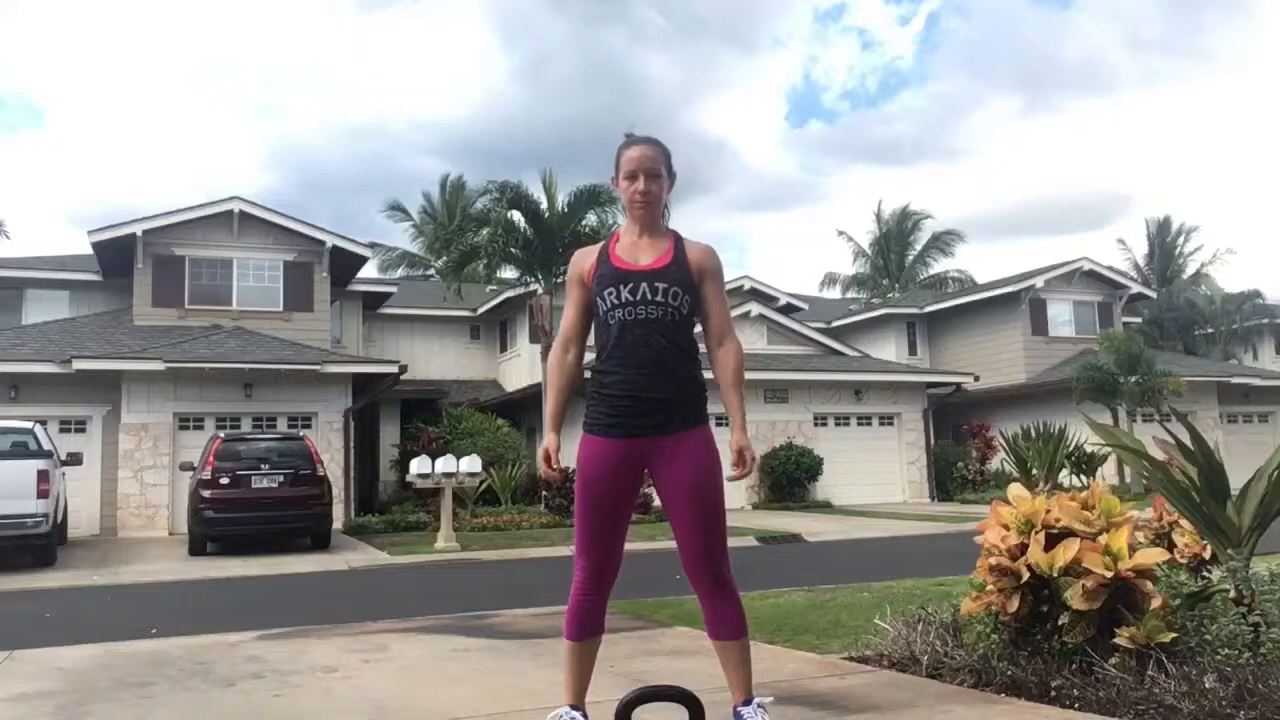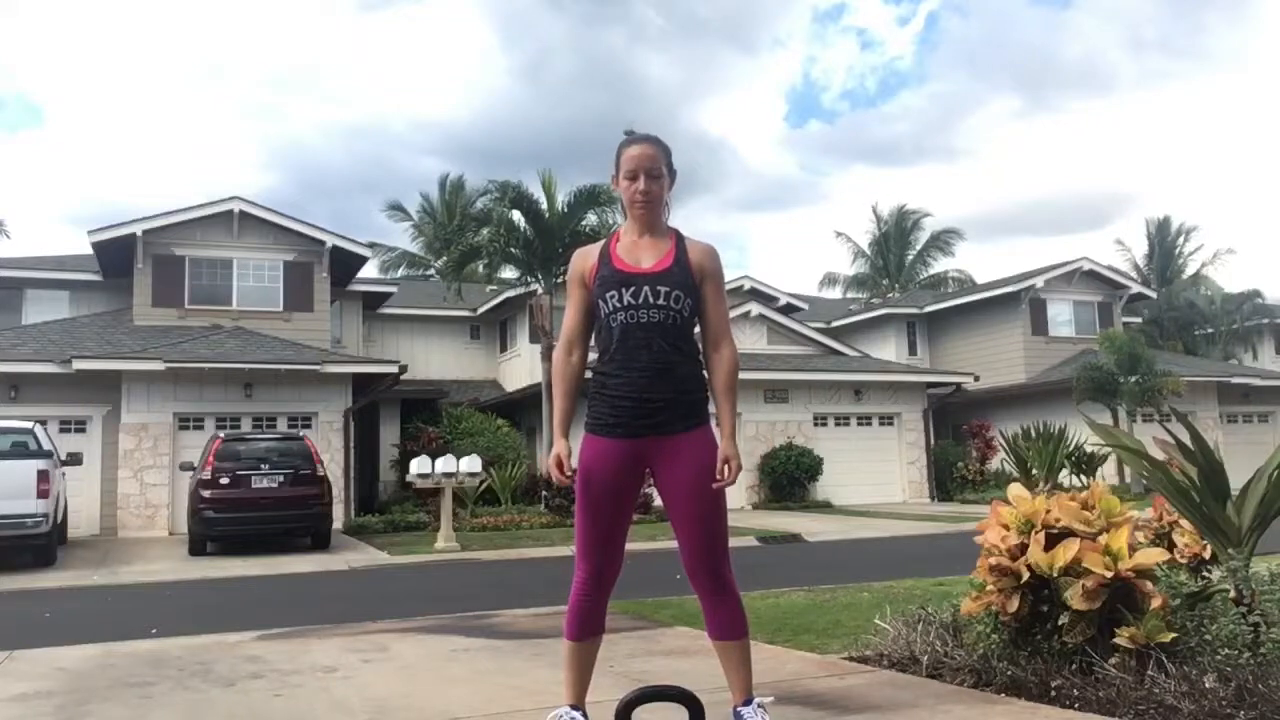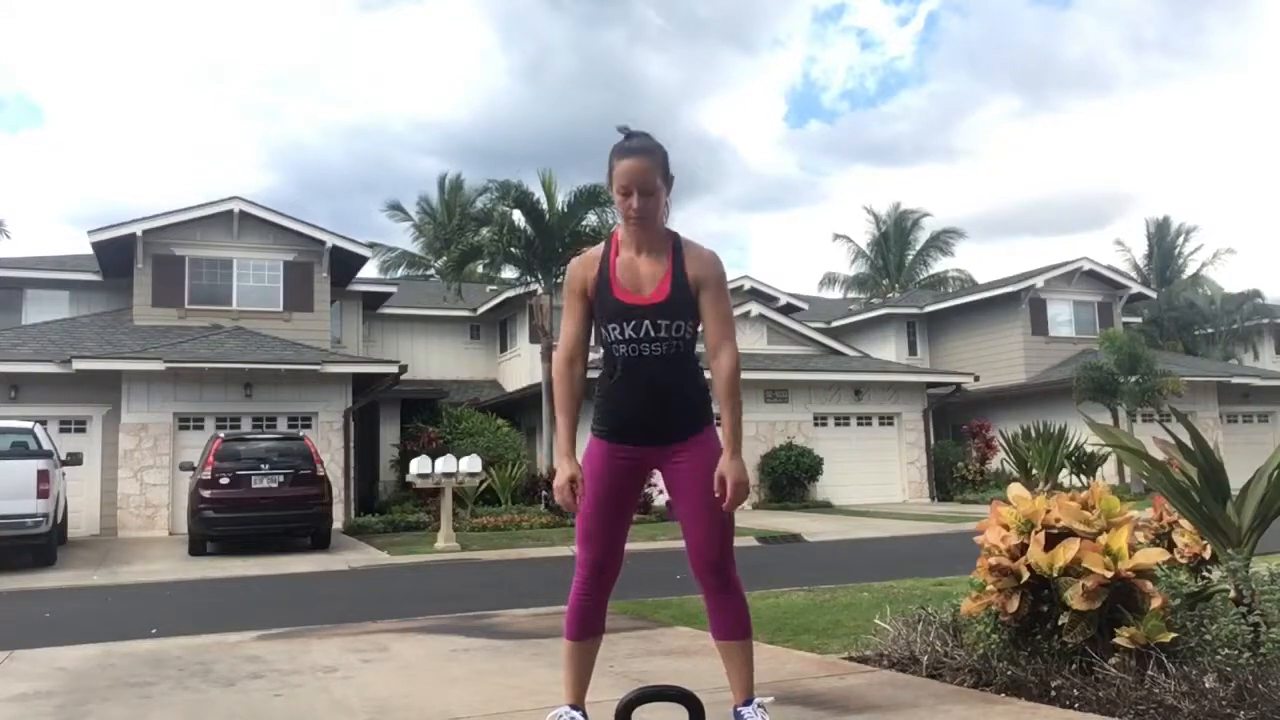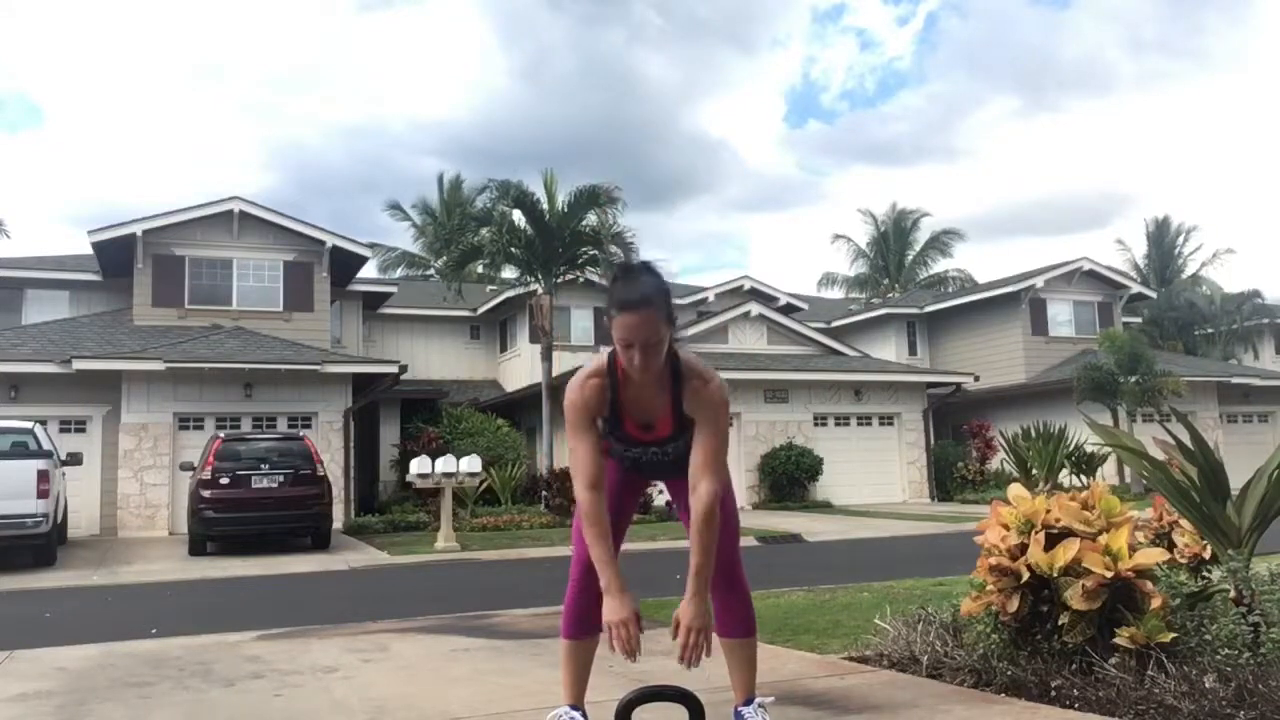
dt=0.4s
person 1, frame 1
left shoulder: (699, 257)
right shoulder: (588, 261)
left elbow: (723, 344)
right elbow: (567, 348)
left wrist: (738, 427)
right wrist: (551, 429)
left hip: (683, 431)
right hip: (607, 433)
left knee: (711, 572)
right knee: (592, 576)
person 1, frame 2
left shoulder: (699, 257)
right shoulder: (589, 260)
left elbow: (720, 348)
right elbow: (570, 350)
left wrist: (728, 434)
right wrist: (559, 434)
left hip: (684, 432)
right hip: (608, 433)
left knee: (711, 573)
right knee: (592, 575)
person 1, frame 3
left shoulder: (700, 265)
right shoulder: (586, 268)
left elbow: (724, 359)
right elbow: (568, 363)
left wrist: (731, 452)
right wrist: (565, 457)
left hip: (690, 438)
right hip: (614, 440)
left knee: (716, 569)
right knee: (593, 572)
person 1, frame 4
left shoulder: (704, 386)
right shoulder: (586, 387)
left elbow: (707, 492)
right elbow: (588, 491)
left wrist: (697, 598)
right wrist: (614, 591)
left hip: (684, 457)
right hip: (620, 462)
left knee: (726, 570)
right knee: (585, 570)
